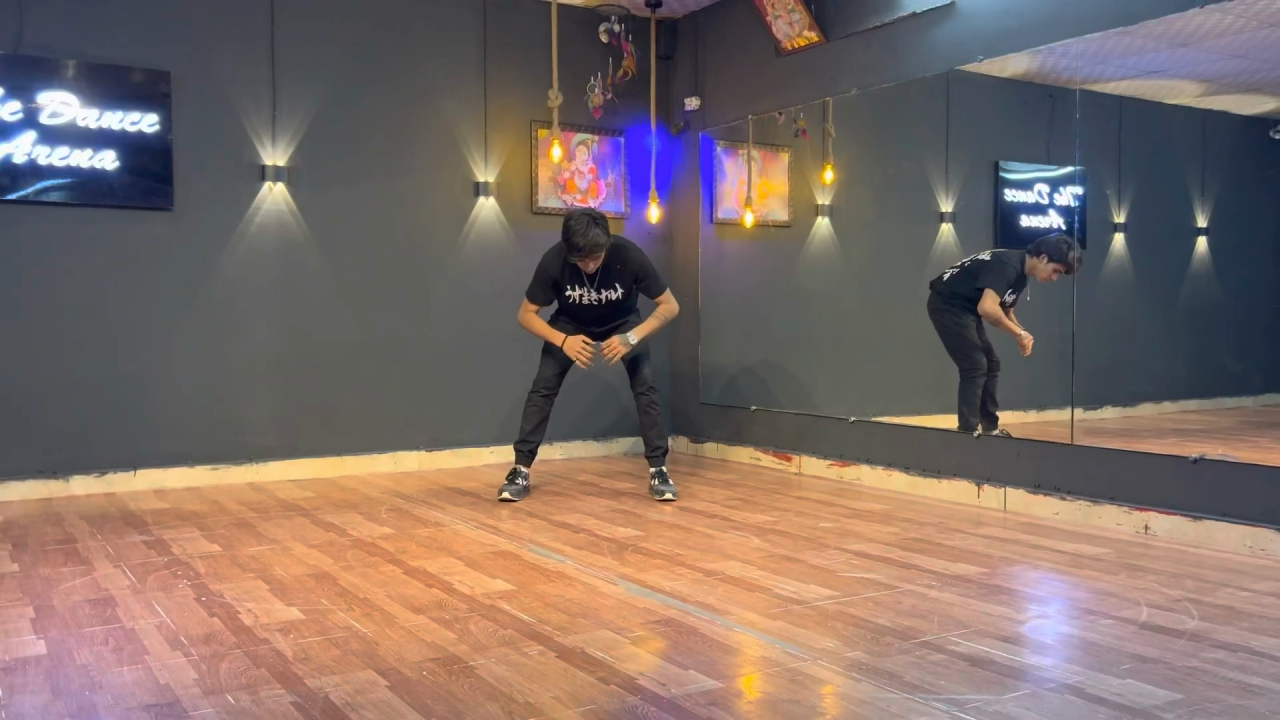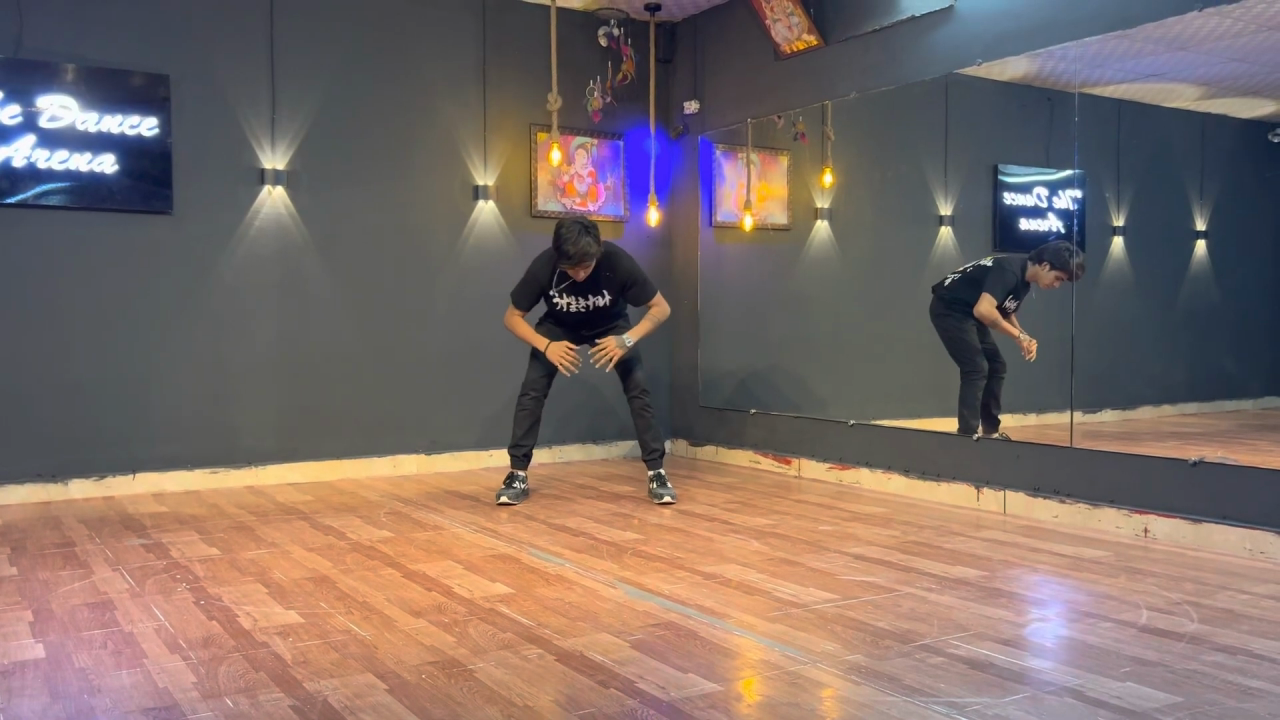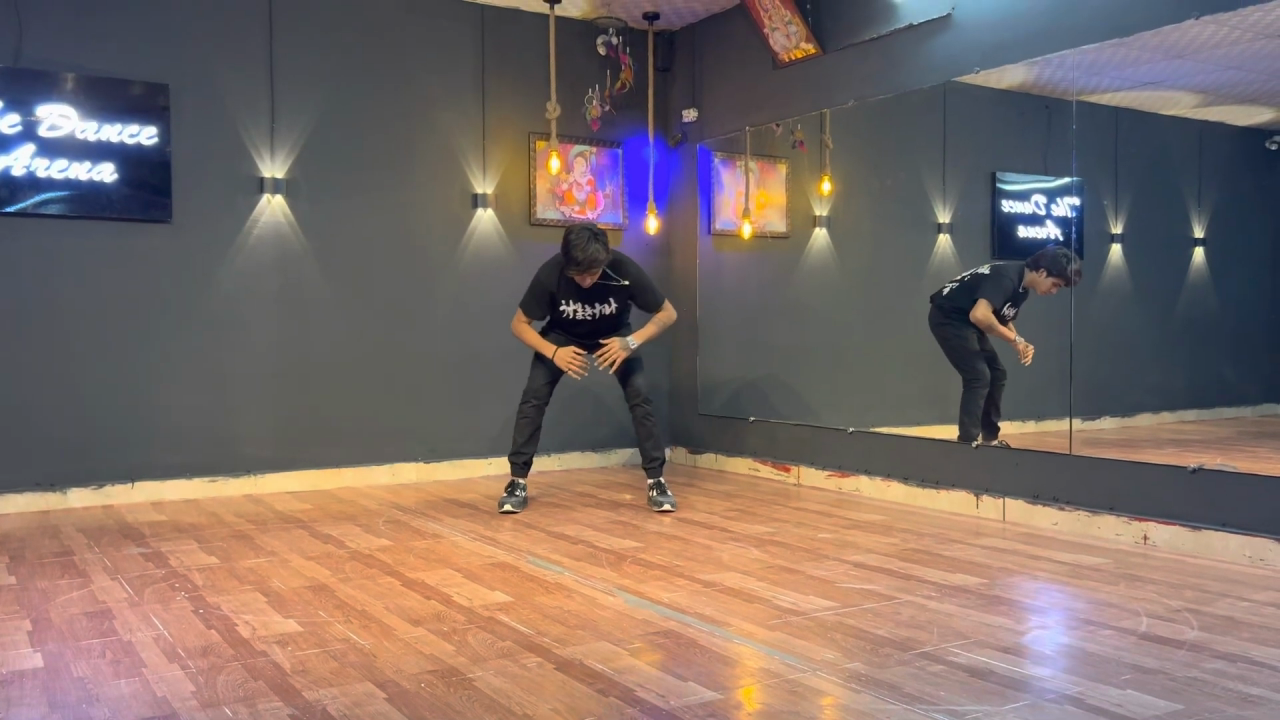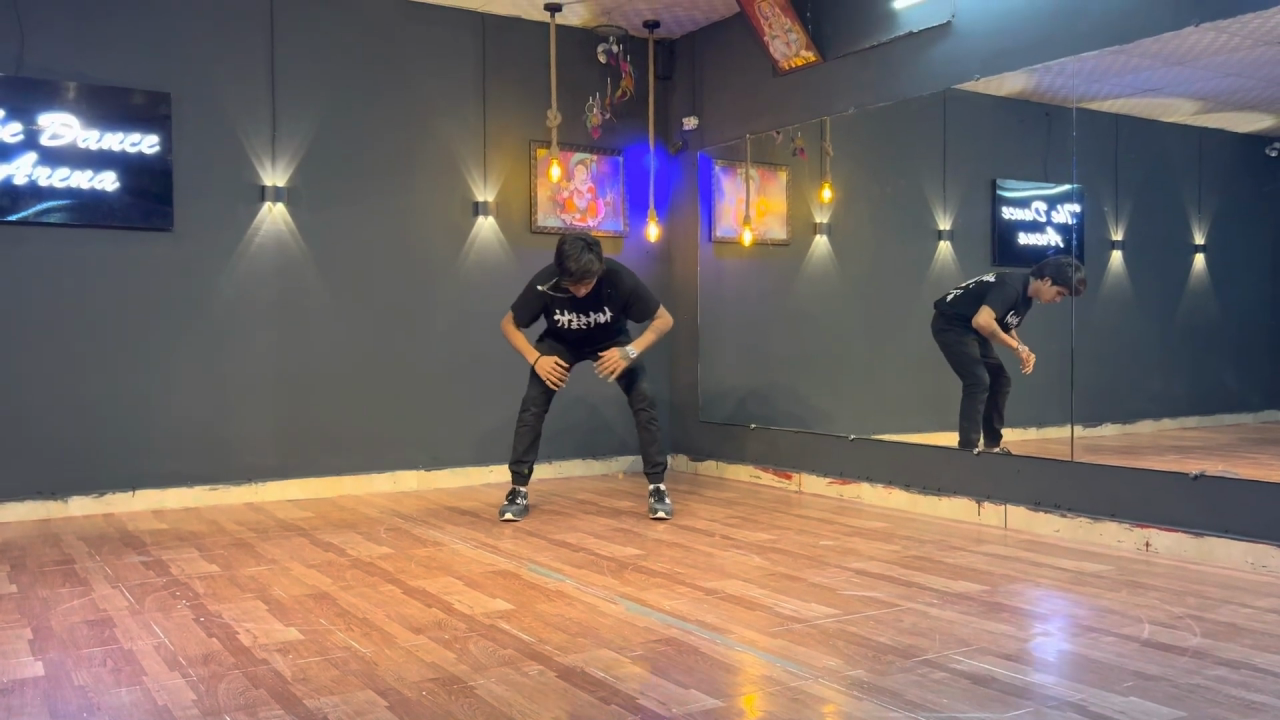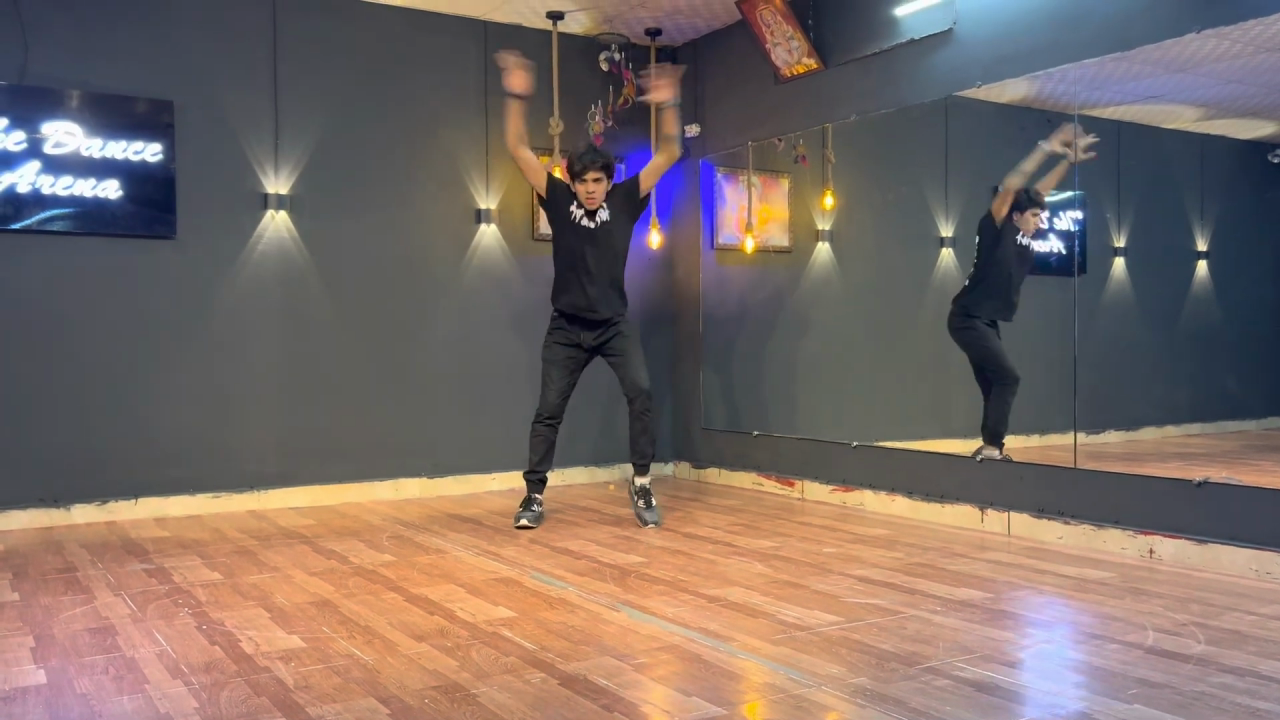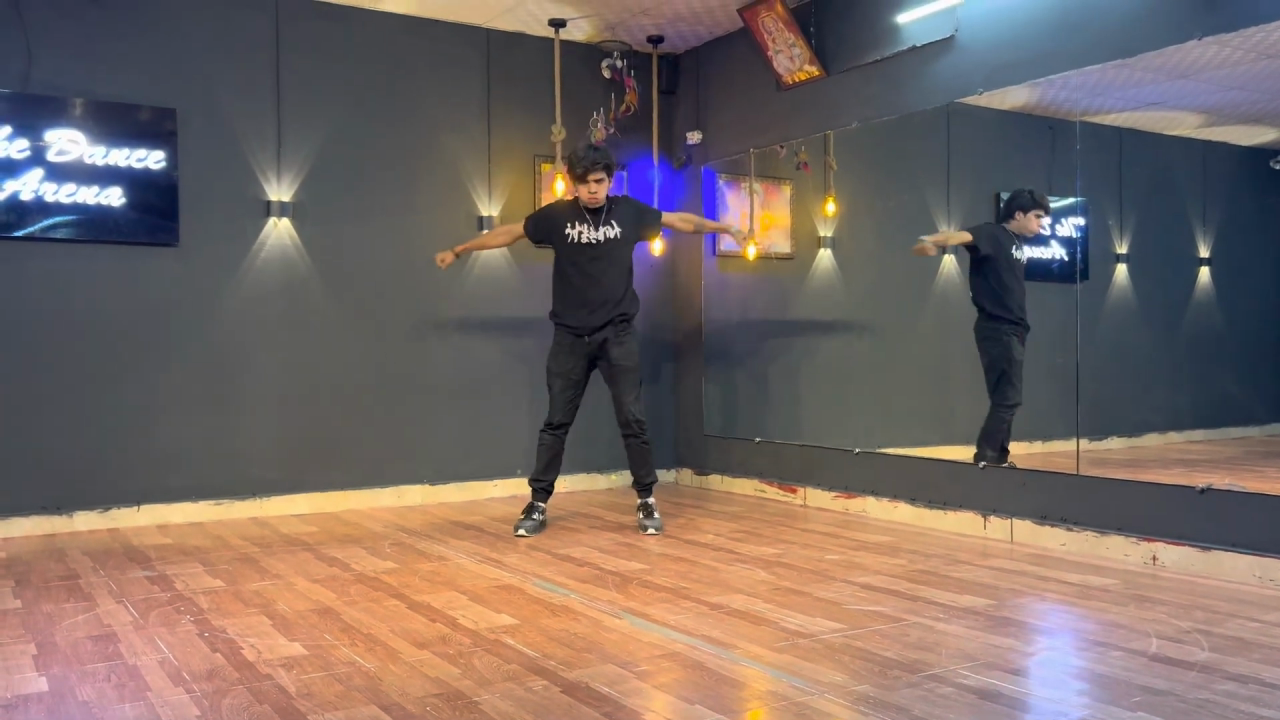
dt=0.5s
person 1, frame 1
left shoulder: (629, 255)
right shoulder: (554, 260)
left elbow: (669, 306)
right elbow: (526, 313)
left wrist: (632, 338)
right wrist: (563, 341)
left hip: (622, 323)
right hip: (570, 324)
left knee: (645, 387)
right knee: (543, 387)
left ankle: (658, 469)
right ankle: (521, 469)
person 1, frame 2
left shoulder: (619, 261)
right shoulder: (543, 266)
left elbow: (660, 308)
right elbow: (512, 316)
left wrist: (627, 339)
right wrist: (546, 346)
left hip: (611, 326)
right hip: (559, 328)
left knee: (638, 389)
right knee: (532, 390)
left ankle: (656, 472)
right ankle: (518, 473)
person 1, frame 3
left shoulder: (624, 270)
right shoulder: (550, 274)
left elbow: (668, 314)
right elbow: (520, 323)
left wrist: (631, 342)
right wrist: (554, 351)
left hip: (614, 335)
right hip: (562, 337)
left knee: (640, 397)
right knee: (533, 397)
left ankle: (656, 480)
right ankle: (518, 481)
person 1, frame 4
left shoulder: (620, 278)
right shoulder: (543, 283)
left elbow: (663, 319)
right elbow: (509, 325)
left wrist: (631, 351)
right wrist: (535, 359)
left hip: (612, 343)
right hip: (559, 344)
left knee: (643, 401)
right knee: (533, 405)
left ankle: (657, 486)
right ankle: (519, 489)
person 1, frame 5
left shoulder: (623, 200)
right shoulder: (559, 199)
left elbow: (669, 153)
right elbow: (520, 152)
left wrist: (666, 105)
right wrist: (517, 96)
left hip: (615, 323)
right hip: (566, 327)
left knee: (639, 390)
right knee: (549, 409)
left ankle: (642, 482)
right ankle: (534, 495)
person 1, frame 6
left shoulder: (628, 211)
right shoulder: (556, 215)
left elbow: (678, 220)
right elbow: (508, 232)
left wrist: (726, 227)
right wrist: (459, 249)
left hip: (618, 334)
right hip: (570, 335)
left knee: (632, 419)
right knee: (557, 421)
left ankle: (646, 500)
right ankle: (537, 504)
person 2, frame 1
left shoulder: (1021, 273)
right shoulder: (1008, 265)
left elbow: (1004, 311)
right elbow: (986, 307)
left wrist: (1022, 334)
right wrist: (1019, 333)
left hip: (965, 308)
right hip: (947, 304)
left knee: (990, 365)
right knee: (975, 367)
left ankle: (990, 428)
right ankle: (968, 432)
person 2, frame 2
left shoulder: (1024, 280)
right shoulder: (1009, 271)
left elbow: (1005, 314)
right elbow: (983, 310)
left wrist: (1025, 337)
right wrist: (1018, 335)
left hip: (968, 313)
right hip: (949, 309)
left knee: (996, 367)
right knee: (977, 369)
left ankle: (990, 431)
right ankle: (968, 435)
person 2, frame 3
left shoulder: (1022, 288)
right shoulder: (1006, 278)
left elbow: (1003, 320)
right elbow: (979, 315)
left wrist: (1021, 344)
right wrist: (1015, 339)
left hip: (967, 321)
right hip: (948, 318)
left knee: (996, 374)
right knee: (978, 376)
left ankle: (989, 438)
right ankle: (967, 442)
person 2, frame 4
left shoulder: (1026, 296)
right shoulder: (1011, 287)
left elbow: (1005, 326)
right elbow: (981, 321)
left wrist: (1024, 351)
right wrist: (1017, 347)
left hip: (971, 330)
right hip: (951, 325)
left knee: (1000, 381)
right knee: (978, 382)
left ankle: (992, 445)
right ankle: (967, 449)
person 2, frame 5
left shoulder: (1022, 235)
right shoulder: (997, 228)
left elbow: (1040, 191)
right elbow: (1009, 187)
left wrist: (1070, 157)
right wrist: (1047, 148)
left hip: (986, 320)
right hip: (970, 320)
left knee: (997, 387)
right knee: (1007, 379)
left ankle: (993, 447)
right ankle: (991, 446)
person 2, frame 6
left shoulder: (1018, 243)
right shoulder: (993, 234)
right elbow: (960, 237)
right wrist: (929, 241)
left hip: (1013, 331)
right hip: (998, 331)
left knee: (1009, 399)
right knee: (1007, 399)
left ankle: (999, 458)
right ankle: (985, 459)
